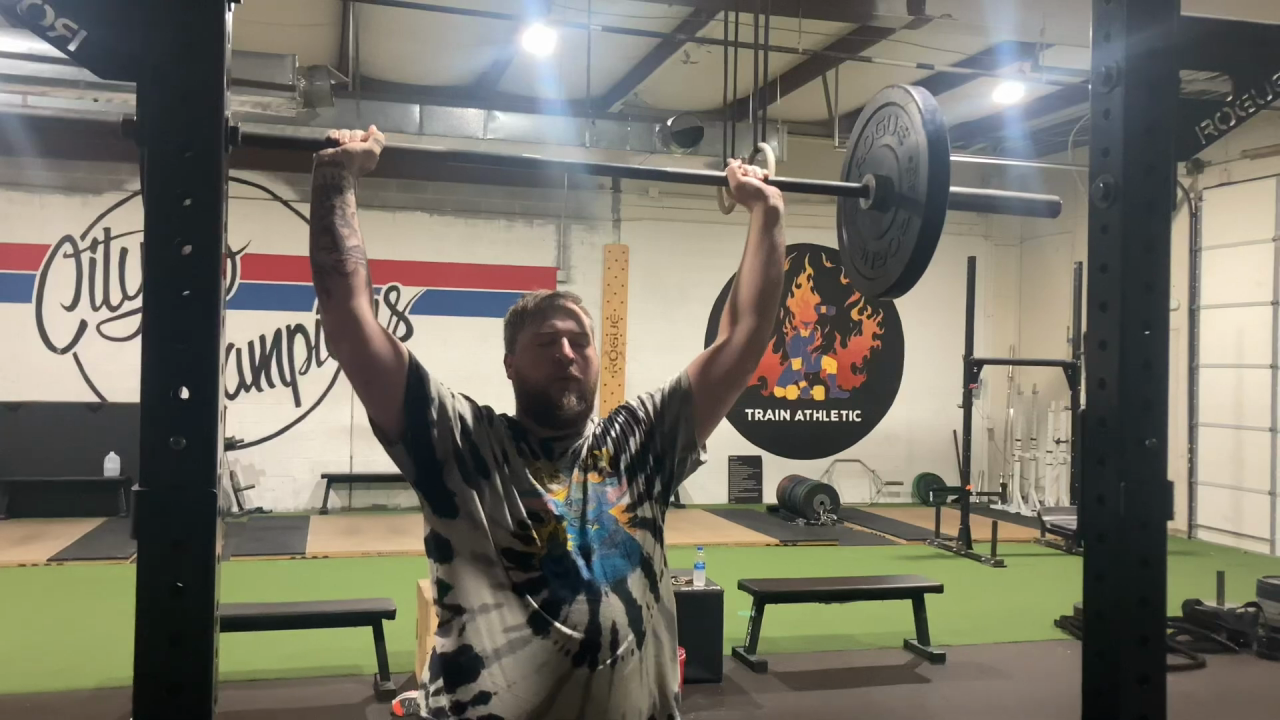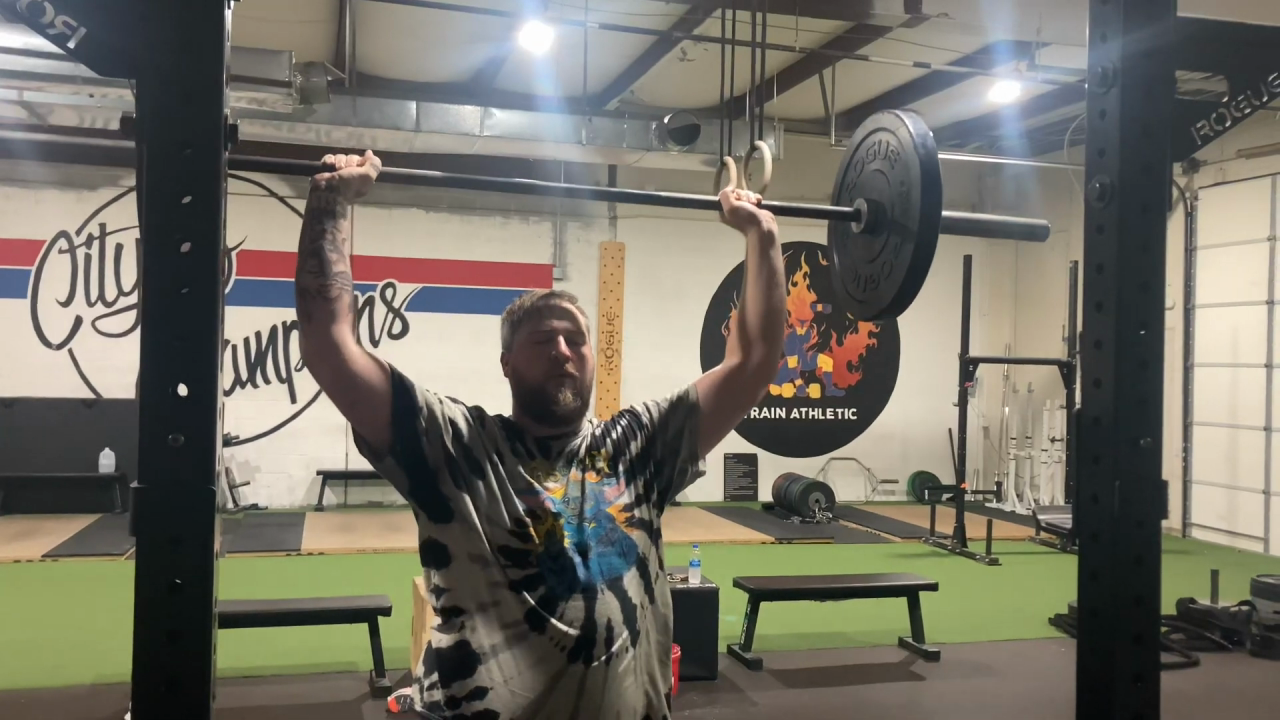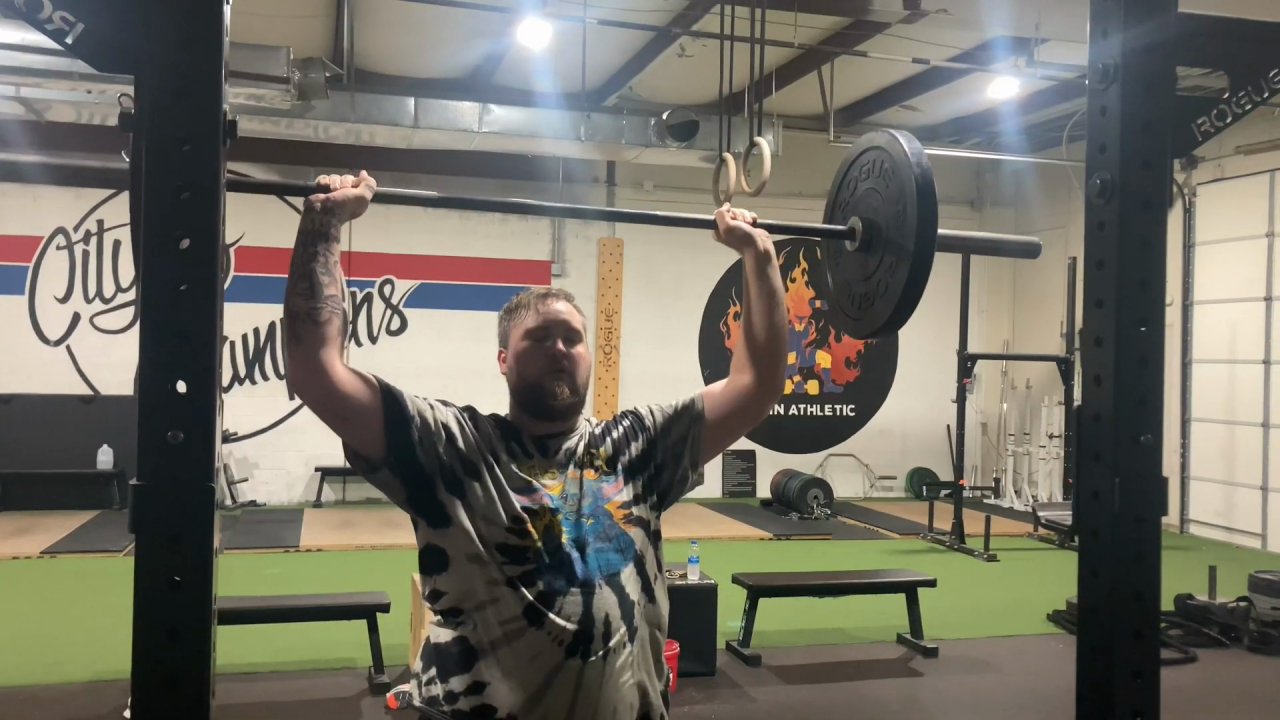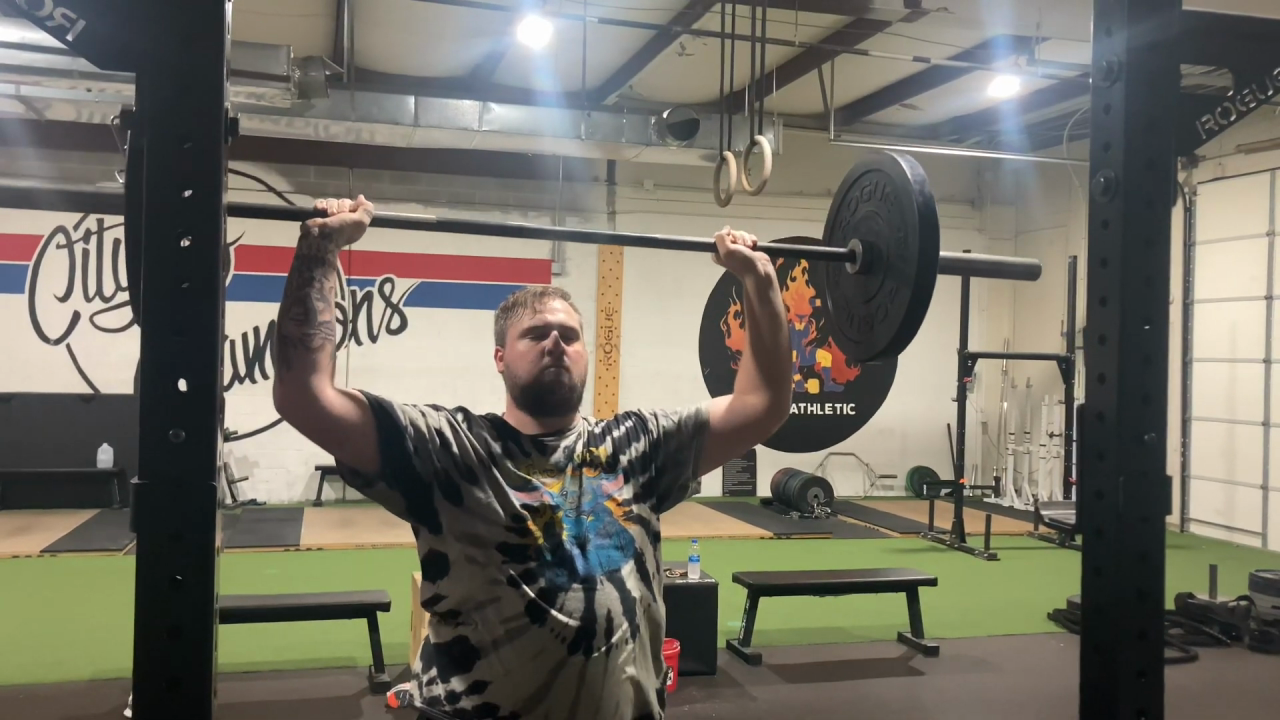
dt=0.5s
person 1, frame 1
left shoulder: (638, 446)
right shoulder: (462, 449)
left elbow: (743, 336)
right elbow: (350, 319)
left wrist: (765, 213)
right wrist: (336, 178)
person 1, frame 2
left shoulder: (636, 447)
right shoulder: (455, 448)
left elbow: (753, 363)
right elbow: (327, 348)
left wrist: (760, 237)
right wrist: (331, 200)
person 1, frame 3
left shoulder: (635, 446)
right shoulder: (453, 448)
left elbow: (758, 384)
right elbow: (314, 371)
left wrist: (758, 255)
right wrist: (323, 222)
person 1, frame 4
left shoulder: (635, 445)
right shoulder: (448, 449)
left elbow: (762, 405)
right elbow: (303, 397)
left wrist: (757, 278)
right wrist: (320, 247)
